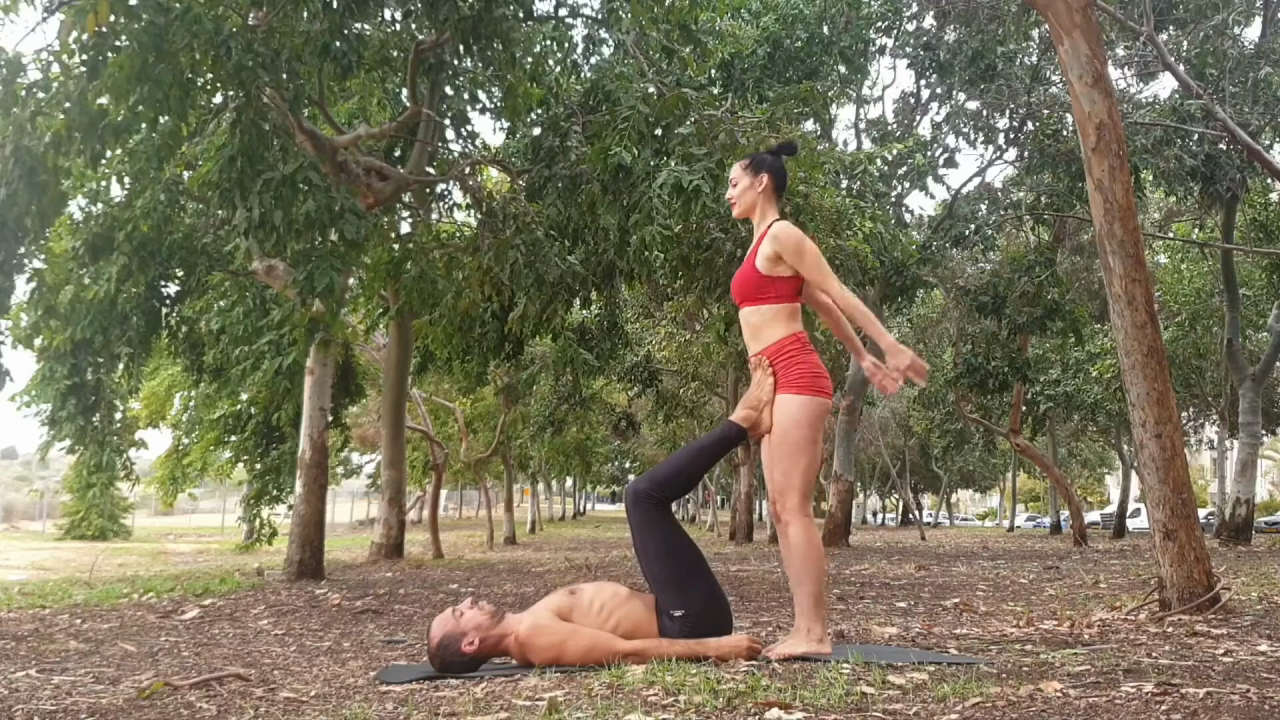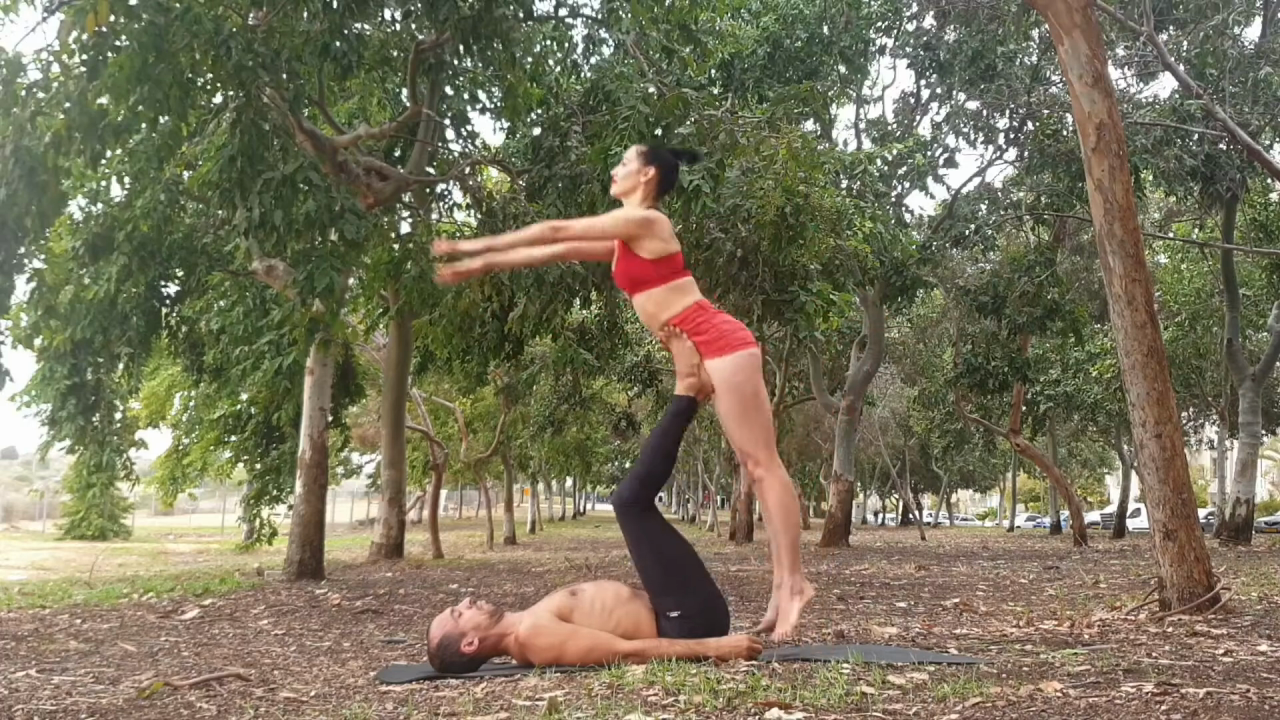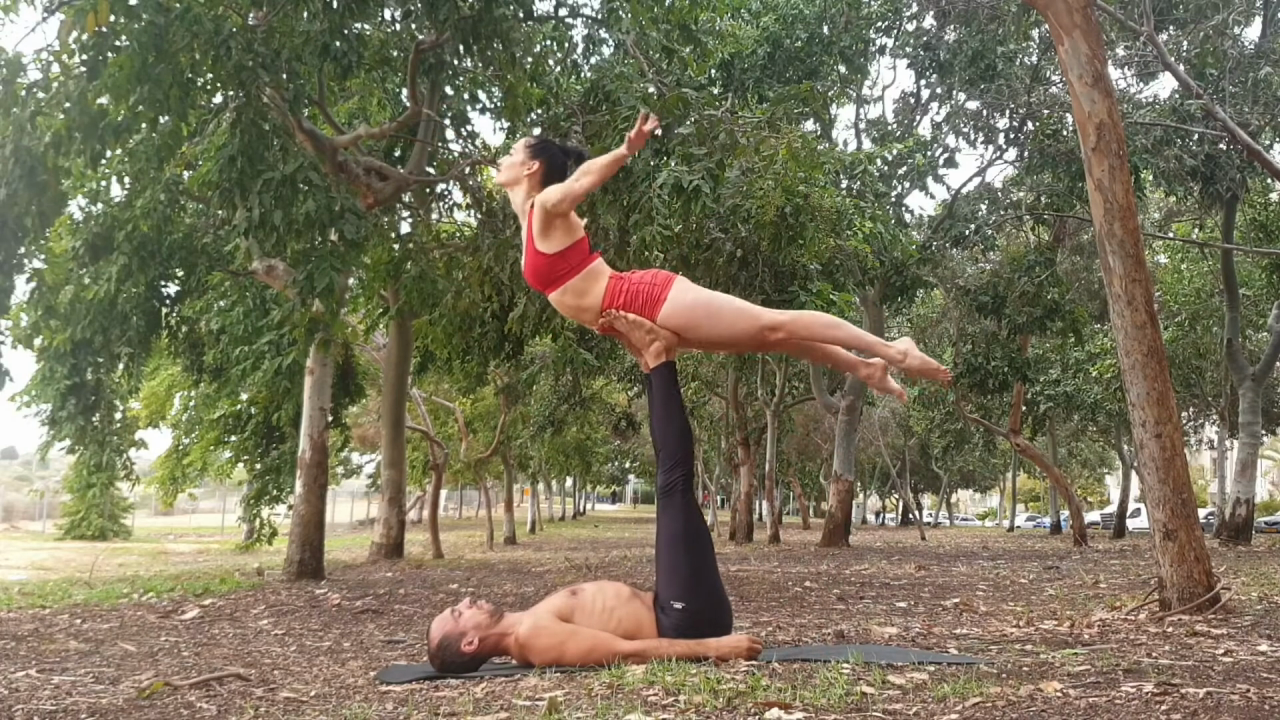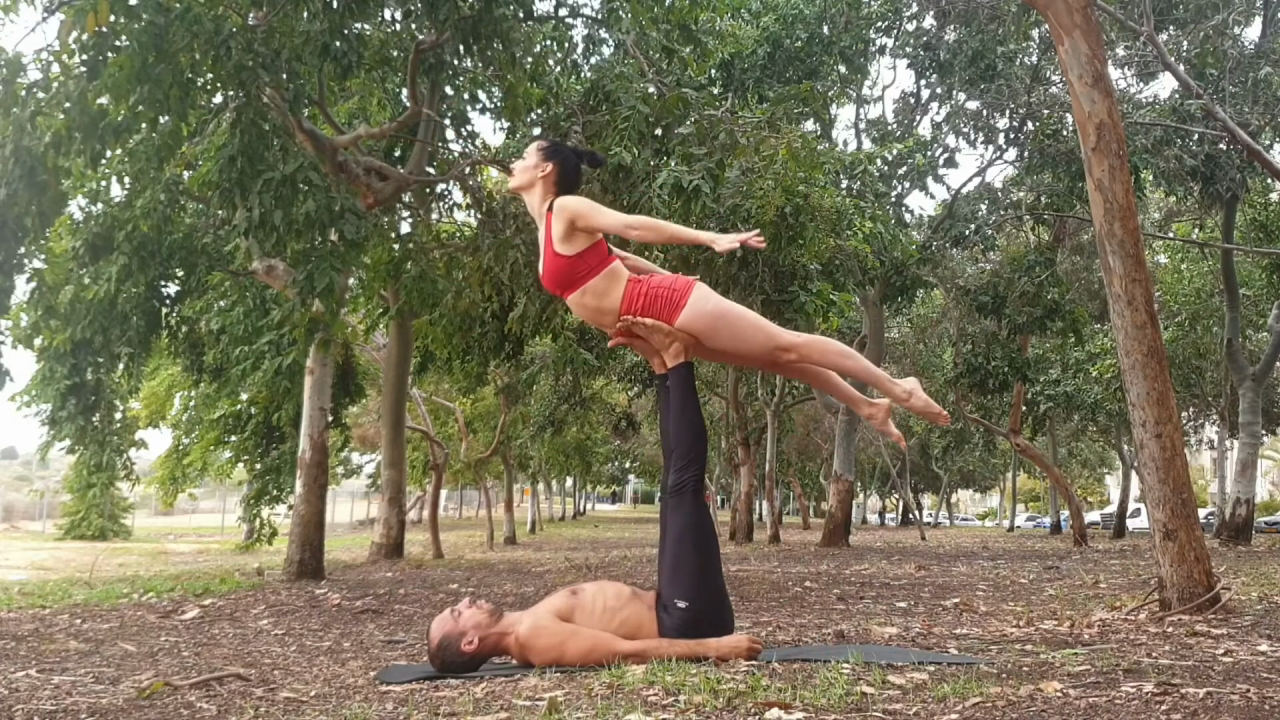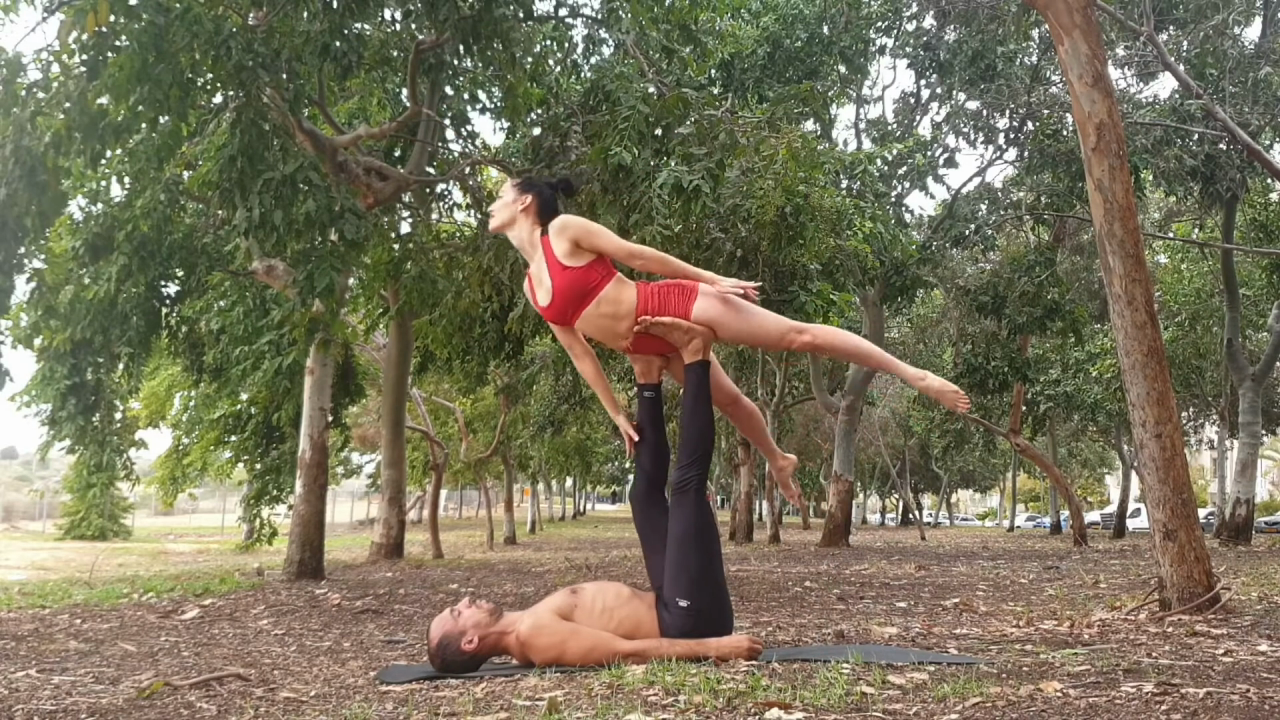
dt=0.7s
person 1, frame 1
left shoulder: (781, 234)
right shoulder: (765, 241)
left elbow: (835, 294)
right elbow: (823, 304)
left wrist: (890, 346)
right wrist: (865, 359)
left hip: (794, 379)
right hip: (783, 383)
left knee: (792, 510)
right knee: (784, 511)
left ankle: (811, 632)
right ankle: (807, 628)
person 1, frame 2
left shoulder: (643, 222)
right shoulder: (625, 234)
left elbow: (553, 232)
right elbow: (556, 249)
left wrist: (477, 245)
right wrist: (484, 263)
left hip: (722, 343)
right hip: (713, 348)
left knee: (761, 465)
right knee: (756, 466)
left ankle: (792, 583)
right ankle: (787, 585)
person 1, frame 3
left shoulder: (547, 205)
right shoulder: (533, 219)
left elbow: (584, 177)
left wrist: (626, 150)
left hip: (650, 300)
right hip: (644, 316)
left knee: (773, 326)
right knee: (763, 335)
left ankle: (888, 350)
right ankle: (863, 368)
person 1, frame 4
left shoulder: (568, 210)
right shoulder: (548, 228)
left elbow: (636, 226)
left wrist: (712, 239)
left hip: (668, 305)
right hip: (656, 324)
left knee: (785, 346)
right knee: (772, 358)
left ankle: (896, 389)
right ankle: (865, 406)
person 1, frame 5
left shoulder: (564, 229)
right shoulder: (531, 284)
left elbow: (637, 254)
right elbow: (579, 351)
left wrist: (714, 279)
right wrist: (617, 415)
left hip: (676, 306)
right hip: (655, 345)
left knee: (798, 334)
right knee: (728, 399)
left ankle: (912, 374)
right ankle: (777, 460)
person 2, frame 1
left shoulder: (527, 625)
right shoulder: (530, 635)
right elbow: (627, 652)
right wrist: (714, 646)
left hip: (679, 619)
right hip: (689, 623)
left knee: (646, 495)
right knee: (645, 494)
left ankle: (743, 424)
right ankle: (740, 424)
person 2, frame 2
left shoulder: (528, 627)
right shoulder: (531, 636)
right elbow: (628, 652)
right wrist: (714, 647)
left hip: (677, 623)
right hip: (690, 623)
left knee: (633, 499)
right knee: (630, 498)
left ankle: (689, 389)
right ankle: (686, 392)
person 2, frame 3
left shoulder: (530, 624)
right shoulder: (530, 636)
right elbow: (627, 652)
right wrist: (712, 646)
left hip: (676, 615)
right hip: (688, 622)
right knee: (674, 485)
left ankle: (653, 362)
right ankle: (657, 358)
person 2, frame 4
left shoulder: (530, 625)
right shoulder: (530, 636)
right elbow: (627, 652)
right wrist: (712, 647)
left hip: (676, 616)
right hip: (689, 624)
right knee: (684, 487)
left ankle: (666, 363)
right ankle: (675, 358)
person 2, frame 5
left shoulder: (530, 624)
right shoulder: (532, 634)
right elbow: (628, 652)
right wrist: (712, 647)
left hip: (674, 612)
right hip: (689, 623)
left knee: (648, 494)
right knee: (687, 485)
left ankle: (648, 376)
right ankle: (694, 355)
